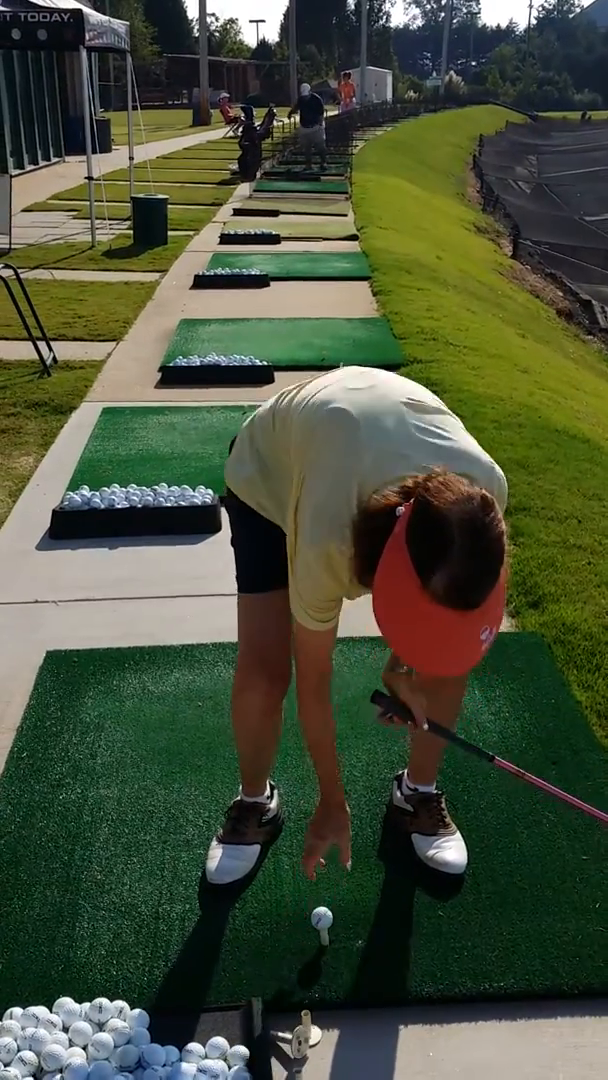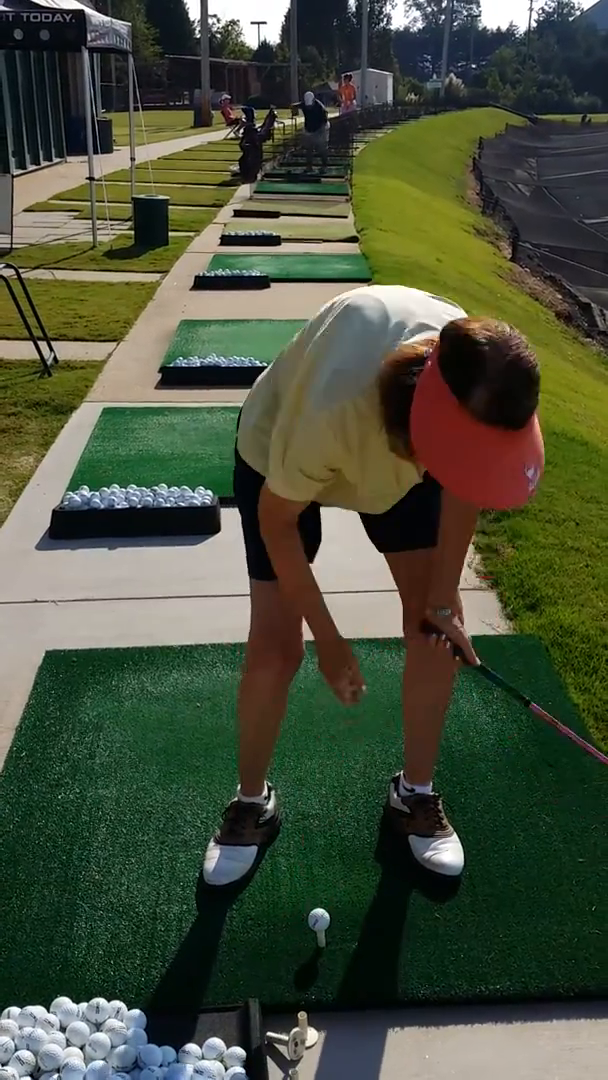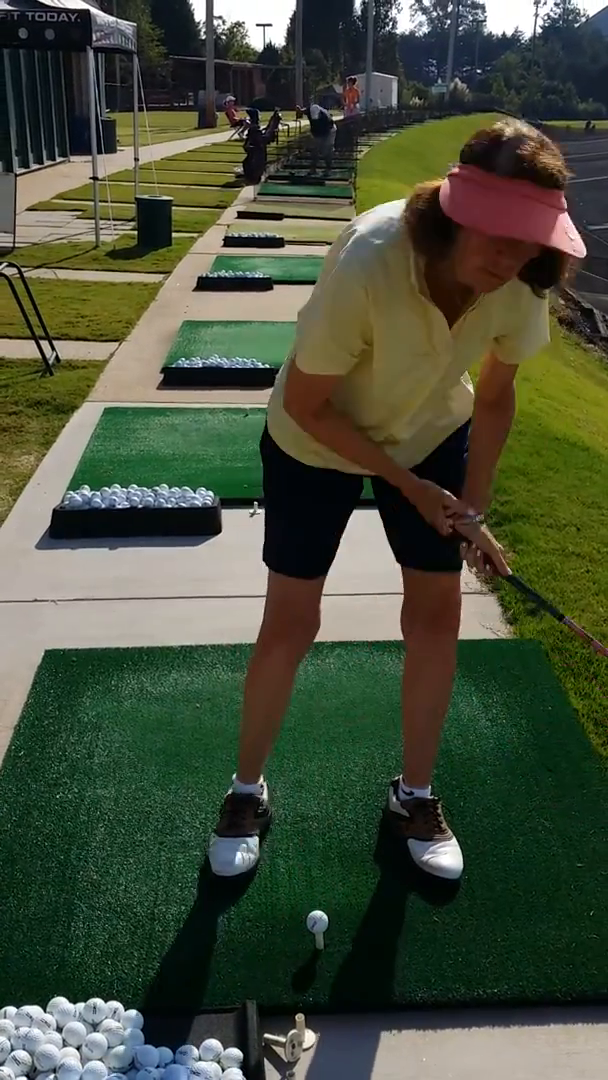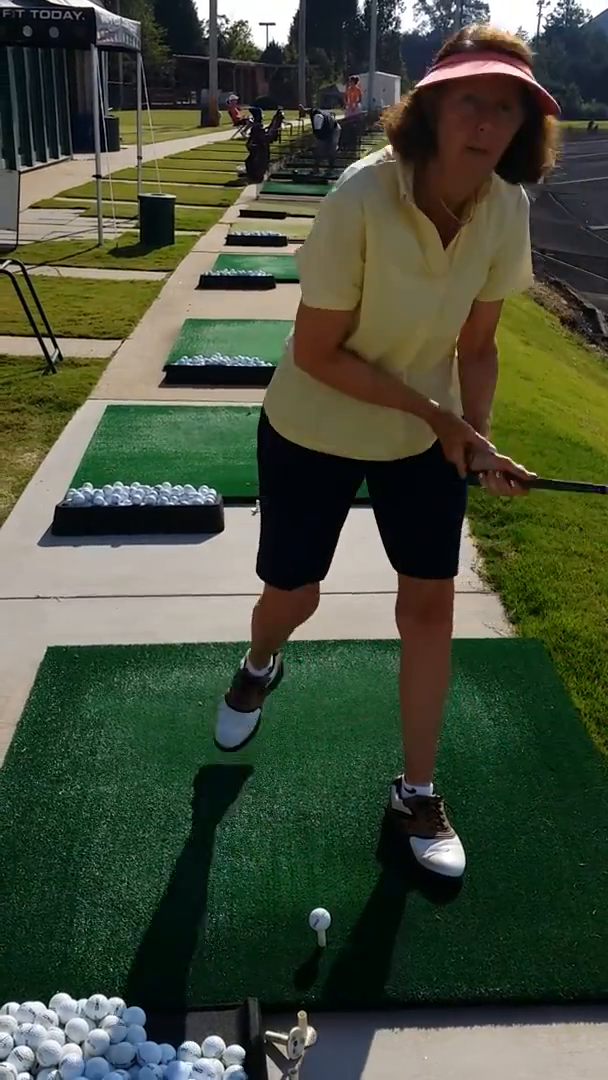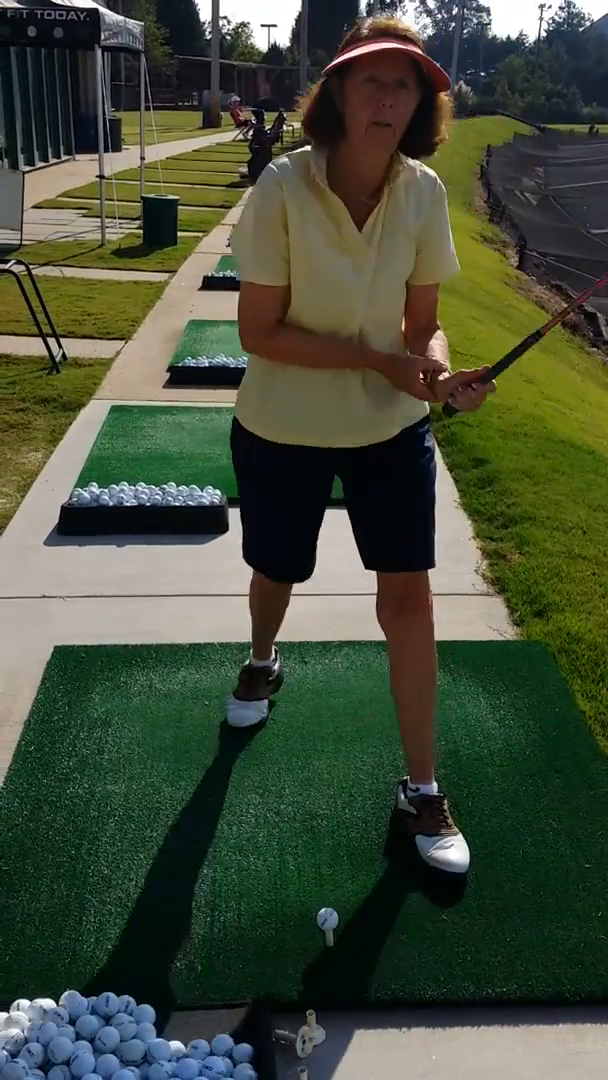
dt=0.3s
person 1, frame 1
left shoulder: (481, 489)
right shoulder: (328, 539)
right elbow: (313, 681)
left wrist: (405, 665)
right wrist: (332, 802)
right hip: (270, 476)
left knee: (450, 653)
right knee: (262, 675)
left ankle: (418, 793)
right ankle: (255, 803)
person 1, frame 2
left shoulder: (488, 399)
right shoulder: (334, 405)
left elbow: (461, 488)
right elbow: (277, 522)
left wrist: (443, 600)
right wrist: (329, 641)
left hip: (395, 453)
right hip: (278, 449)
left knee: (435, 622)
right knee: (274, 641)
left ankle: (414, 794)
right ankle: (253, 802)
person 1, frame 3
left shoulder: (522, 283)
right shoulder: (368, 266)
left elbow: (494, 400)
right elbow: (308, 405)
left wrist: (472, 513)
right wrist: (407, 485)
left hip: (431, 437)
right hip: (317, 443)
left knee: (437, 615)
right knee: (289, 623)
left ankle: (413, 797)
right ankle: (248, 791)
person 1, frame 4
left shoulder: (506, 208)
right shoulder: (361, 198)
left elbow: (477, 345)
right elbow: (315, 351)
left wrist: (478, 437)
right wrist: (434, 414)
left hip: (427, 434)
right hip: (312, 431)
left knee: (429, 608)
right knee: (293, 592)
left ankle: (416, 793)
right ankle: (259, 668)
person 1, frame 5
left shoulder: (424, 192)
right shoulder: (283, 186)
left elbow: (421, 319)
right elbow: (260, 332)
left wrist: (437, 366)
right wrist: (378, 358)
left hip: (390, 425)
right hip: (280, 428)
left knee: (407, 599)
right knee: (276, 573)
left ankle: (421, 789)
right ankle: (263, 659)
